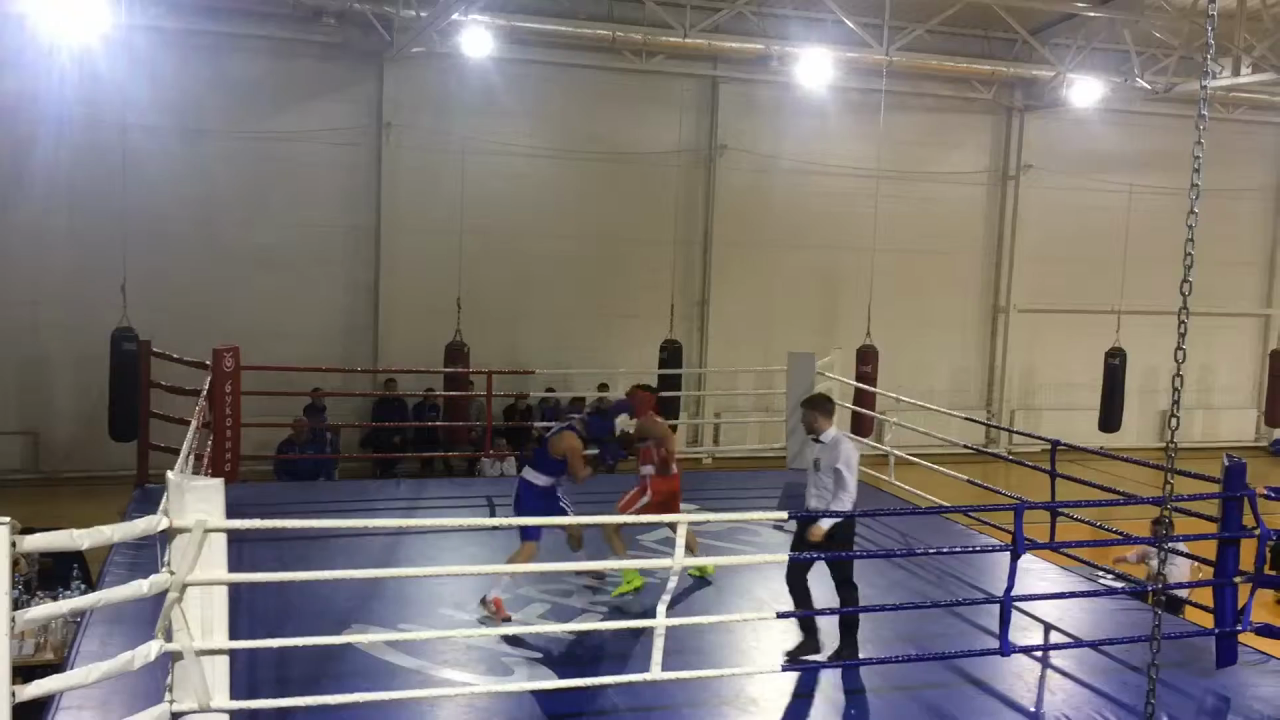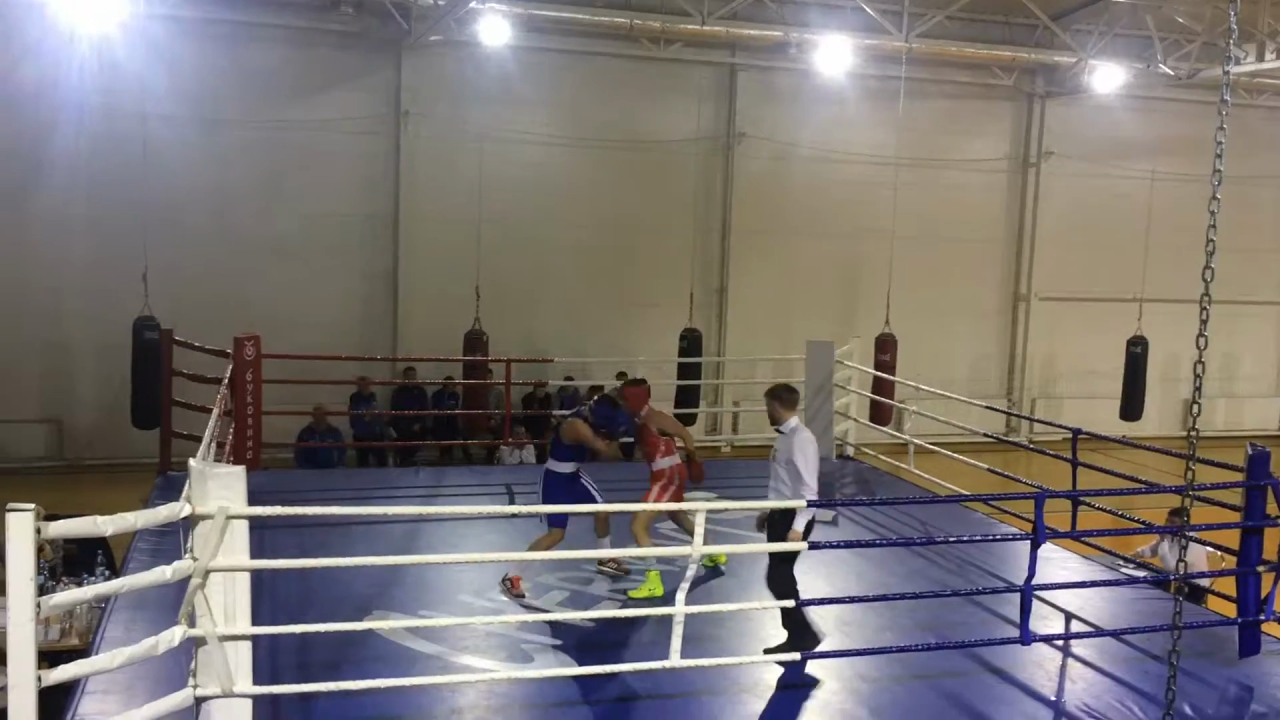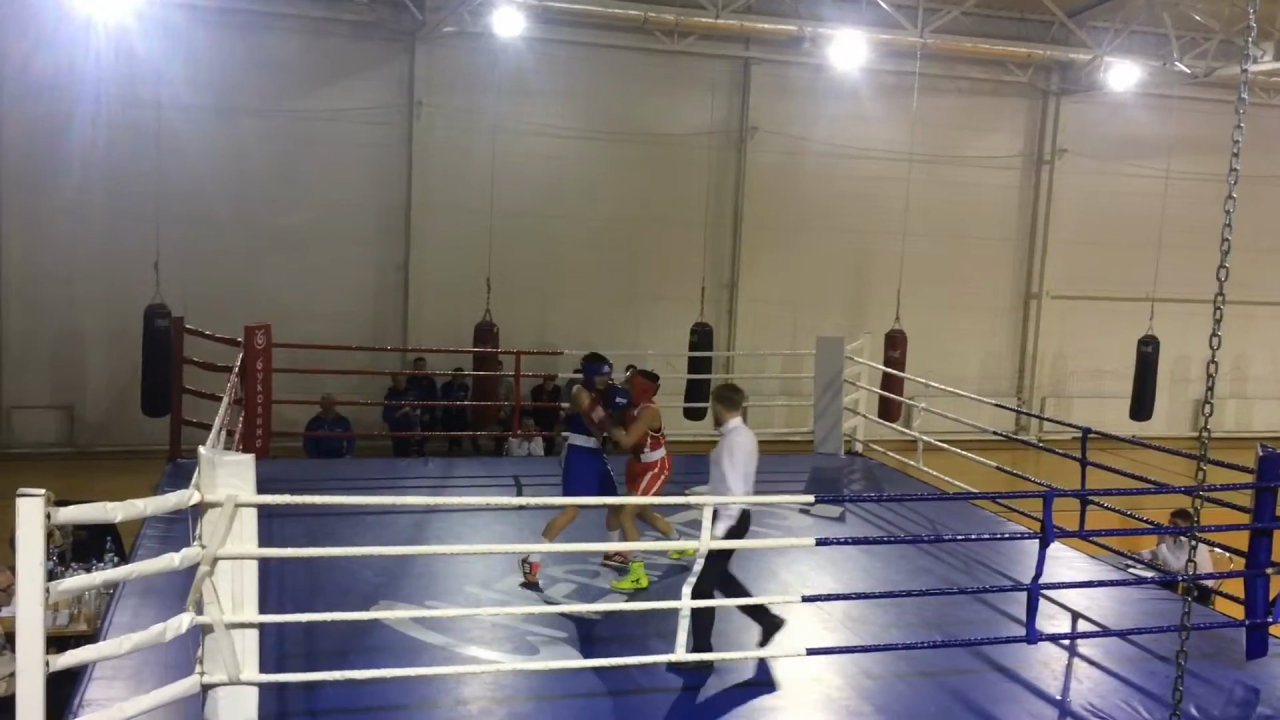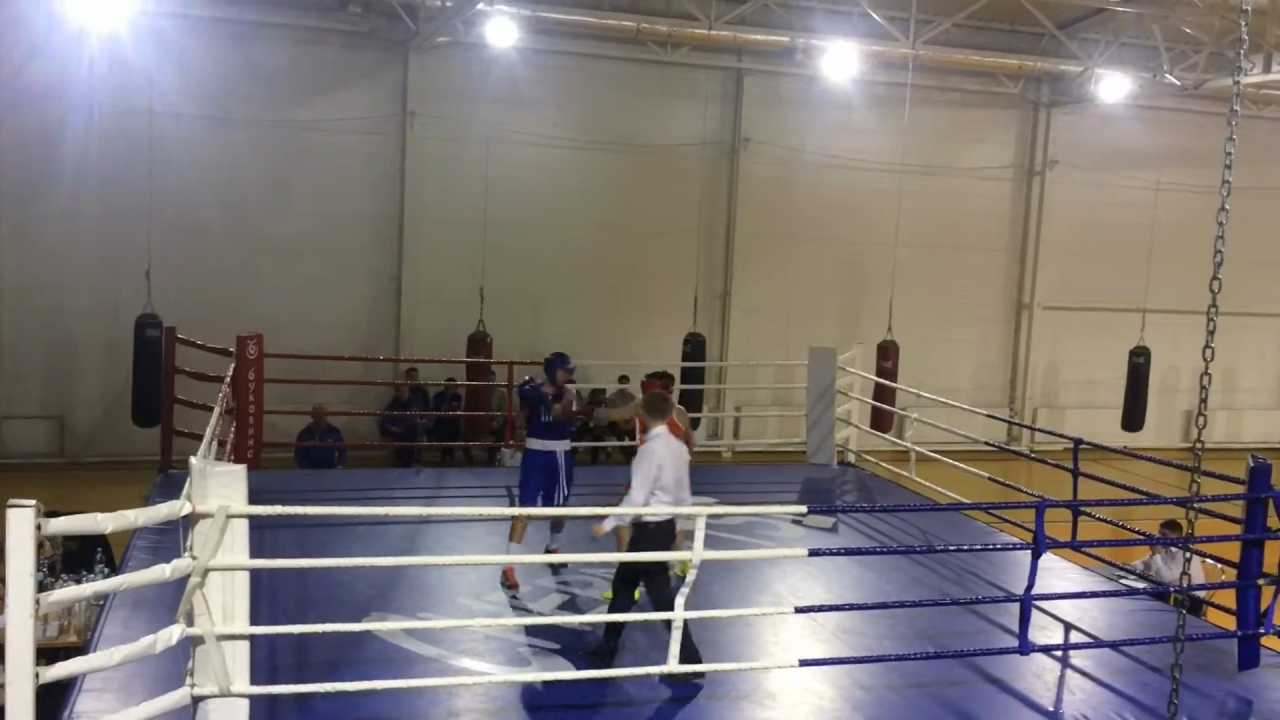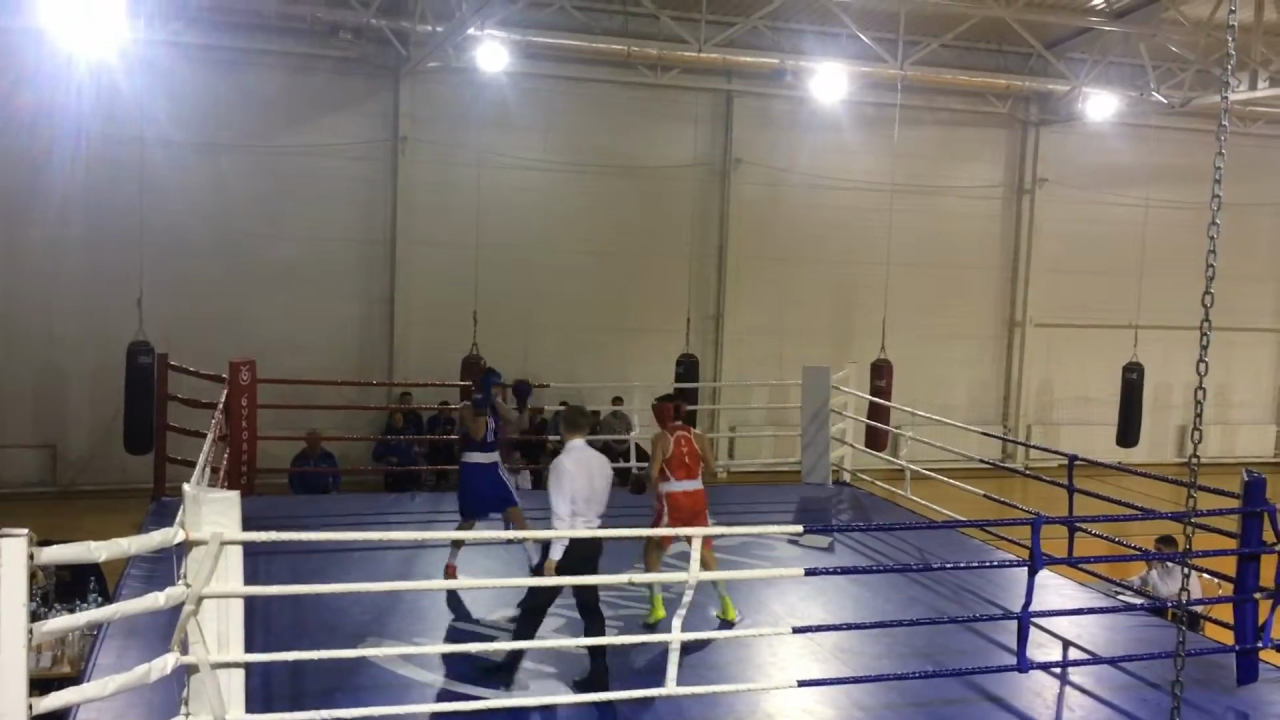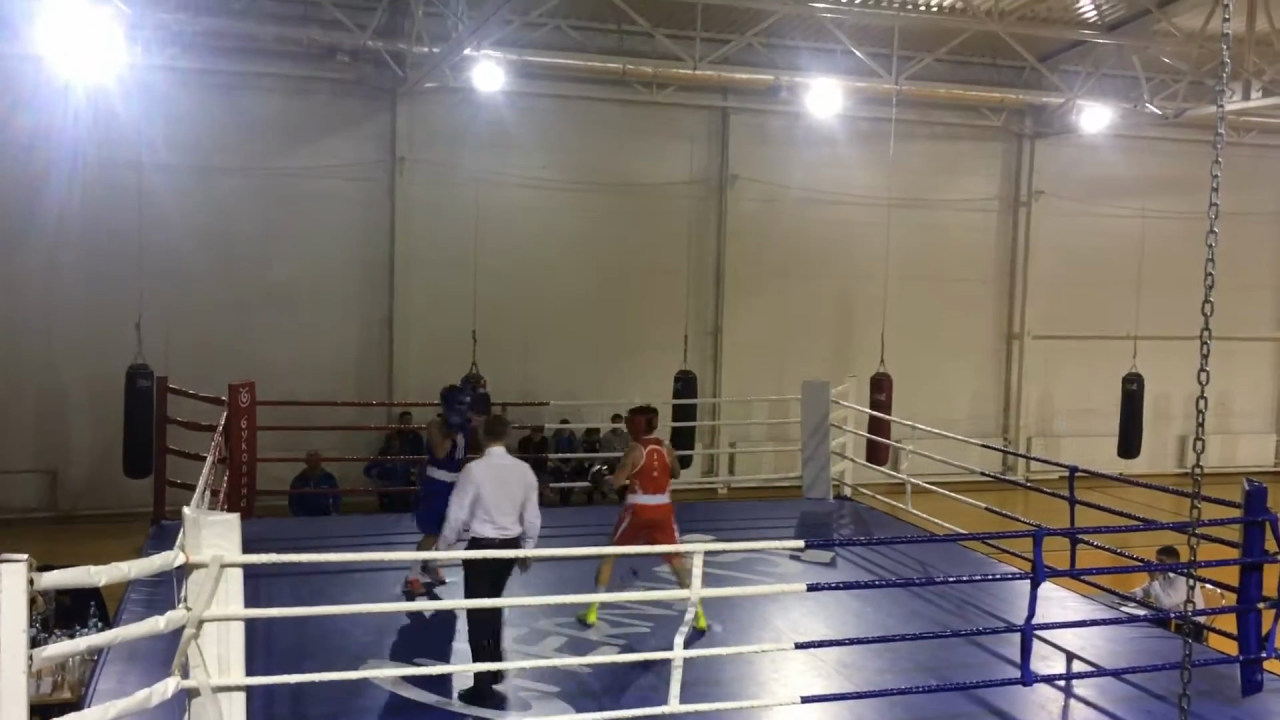
dt=0.4s
person 1, frame 1
left shoulder: (843, 448)
right shoulder: (815, 445)
left elbow: (847, 495)
left wrist: (823, 524)
right wrist: (806, 518)
left hip: (836, 525)
right hip: (811, 519)
left knee: (844, 584)
right knee: (794, 577)
left ankle: (848, 645)
right ankle: (810, 639)
person 1, frame 2
left shoulder: (801, 439)
right shoulder: (784, 436)
left elbow: (808, 488)
left wrist: (798, 526)
right wrist: (769, 511)
left hip: (793, 519)
right hip: (779, 515)
left knee: (778, 579)
right knee: (781, 578)
left ankle: (805, 634)
right ankle: (796, 637)
person 1, frame 3
left shoulder: (733, 440)
right shoulder: (741, 435)
left elbow: (734, 491)
left wrist: (718, 529)
left hip: (729, 520)
right hip: (730, 517)
left knee: (704, 584)
right knee: (720, 578)
left ankle: (701, 652)
right ankle: (768, 620)
person 1, frame 4
left shoulder: (650, 449)
right shoulder: (679, 447)
left elbow: (636, 497)
right elbow: (684, 497)
left wrist: (608, 525)
right wrist: (675, 519)
left hip: (650, 530)
right hip: (665, 525)
left knee: (663, 598)
right knee: (623, 585)
left ankle: (689, 661)
right ankle: (606, 649)
person 1, frame 5
left shoulder: (563, 463)
right shoulder: (602, 462)
left elbow: (562, 515)
left wrist: (553, 556)
left hip: (569, 544)
right hip: (593, 543)
left knee: (534, 606)
right knee: (589, 609)
left ankle: (508, 669)
right ankle: (599, 676)
person 1, frame 6
left shoulder: (474, 469)
right shoulder: (524, 470)
left elbow: (457, 515)
right elbow: (533, 516)
left wrist: (443, 546)
right wrist: (527, 549)
left hip: (483, 547)
right hip: (511, 546)
left knee: (478, 617)
right knee: (492, 607)
left ankle: (483, 687)
right ankle: (495, 668)
person 2, frame 1
left shoulder: (646, 423)
right shoulder: (650, 422)
left elbow: (669, 439)
left wrist: (666, 462)
left hip: (654, 484)
right hip: (670, 483)
left knee: (610, 527)
right knee: (676, 523)
left ankle: (631, 576)
right ankle: (703, 565)
person 2, frame 2
left shoulder: (655, 417)
right shoulder: (638, 420)
left elbow: (685, 435)
left wrist: (693, 460)
left hip: (669, 475)
right hip: (661, 476)
left knee: (638, 526)
right knee: (679, 517)
left ankle: (653, 583)
right ankle: (715, 554)
person 2, frame 3
left shoulder: (648, 412)
right shoulder: (632, 407)
left elbow: (625, 441)
left hip: (654, 467)
right hip: (638, 463)
left knee: (626, 516)
right knee: (643, 512)
left ankle: (638, 575)
right ankle: (682, 547)
person 2, frame 4
left shoulder: (643, 407)
right shoulder: (680, 413)
left elbow: (612, 415)
right elbow: (691, 443)
left wrist: (594, 412)
left knee: (623, 524)
right ankle: (684, 563)
person 2, frame 5
left shoulder: (661, 438)
right shoulder: (697, 437)
left elbow: (653, 474)
right elbow: (710, 469)
left wrist: (639, 480)
left hip: (672, 501)
right hip: (697, 498)
left knee: (652, 552)
right knee: (705, 552)
left ankle: (657, 606)
right ankle: (727, 607)
person 2, frame 6
left shoulder: (634, 450)
right shoulder: (667, 449)
left elbow: (618, 481)
right elbow: (675, 474)
left hip: (638, 511)
right hip: (662, 511)
left knee: (609, 556)
right knee: (678, 562)
left ankle: (592, 612)
right ankle: (698, 615)
person 3, frame 1
left shoulder: (573, 426)
right shoulder: (573, 441)
right elbow: (579, 477)
left hip: (546, 487)
right hip: (532, 489)
left knee: (574, 527)
right knee: (530, 547)
left ankle: (581, 564)
right ankle: (492, 598)
person 3, frame 2
left shoulder: (587, 415)
right shoulder: (579, 427)
right elbow: (608, 452)
right wrist: (613, 440)
left hip: (573, 474)
right hip: (556, 478)
left knee: (602, 512)
right knee: (556, 534)
left ankle: (605, 559)
right ankle: (512, 576)
person 3, frame 3
left shoulder: (602, 391)
right shoulder: (582, 394)
right elbow: (599, 430)
right wrist: (611, 409)
left hip: (595, 452)
right hip: (579, 453)
left knee: (616, 503)
right knee: (572, 509)
left ankle: (612, 552)
right ankle: (532, 560)
person 3, frame 4
left shoulder: (567, 393)
right shoulder: (534, 391)
left elbow: (567, 414)
right elbow: (525, 419)
left wrist: (547, 403)
right wrist: (526, 402)
left hip: (561, 456)
right hip: (535, 455)
left knee: (559, 510)
right knee: (525, 510)
left ankle: (552, 547)
right ankle: (509, 566)
person 3, frame 5
left shoulder: (498, 406)
right shoulder: (468, 409)
left elbow: (520, 425)
right elbow: (478, 435)
left wrist: (523, 405)
right wrist: (482, 406)
left hip: (493, 466)
right hip: (473, 469)
left knee: (516, 514)
right knee: (469, 522)
left ankle: (535, 563)
right ankle: (451, 564)
person 3, frame 6
left shoulder: (465, 421)
right shoulder: (436, 425)
right elbow: (440, 454)
right wrist: (451, 431)
left hip: (455, 482)
right hip: (436, 483)
right knee: (431, 535)
left ankle: (429, 565)
right ankle: (413, 578)
